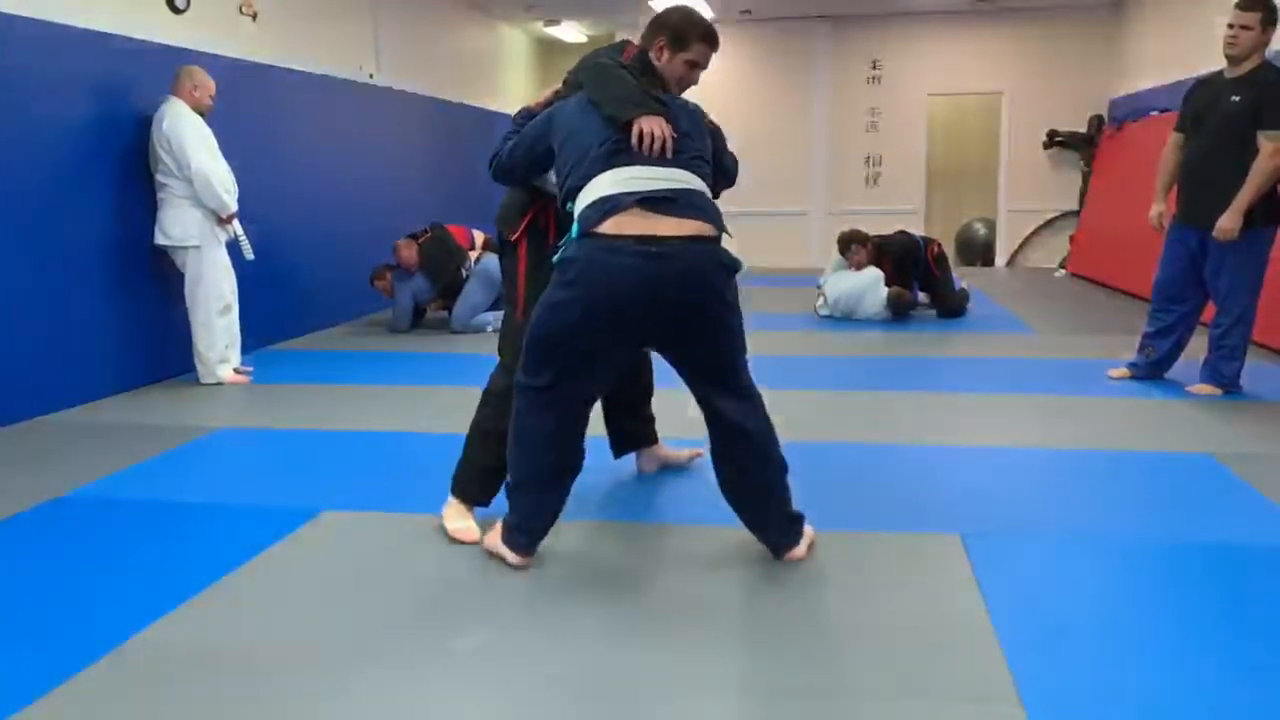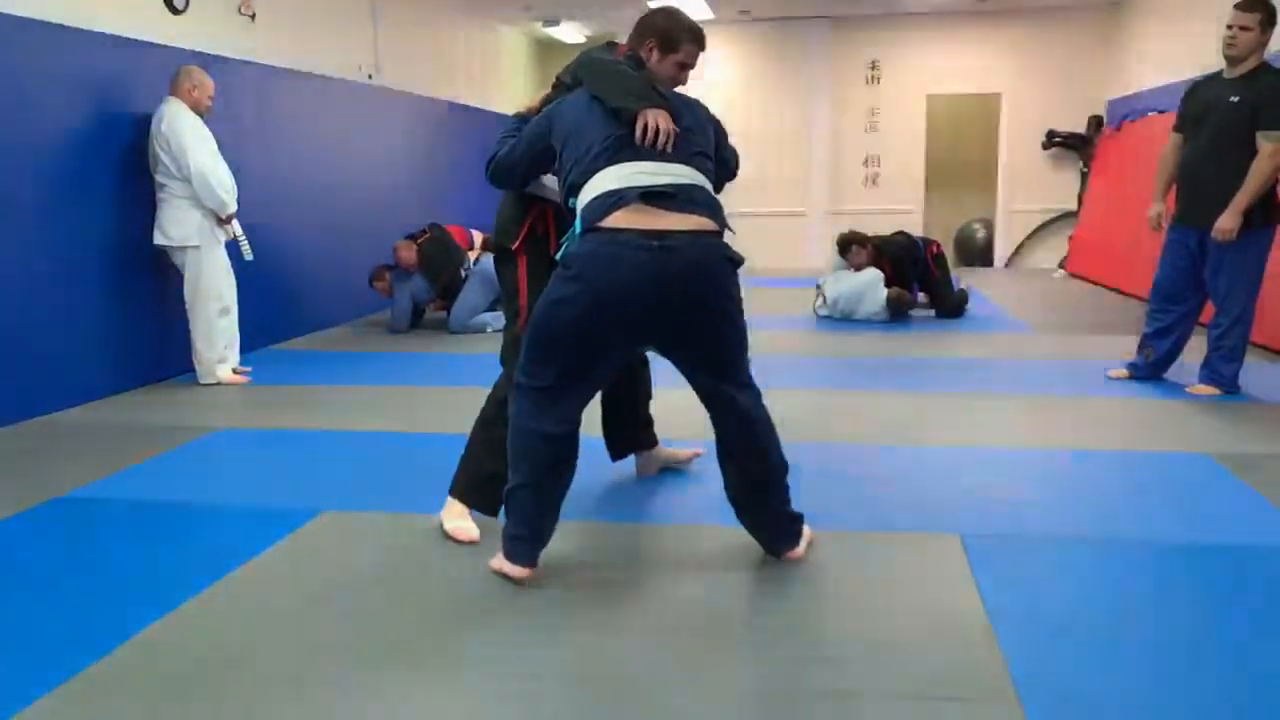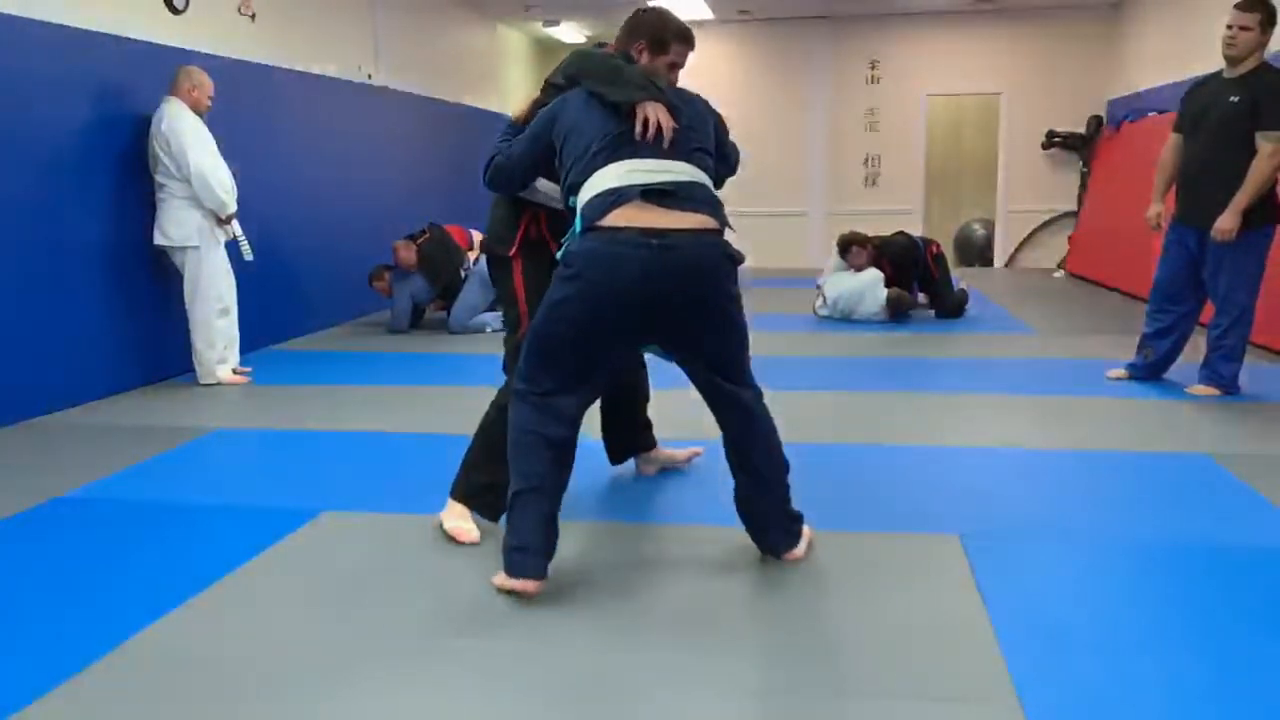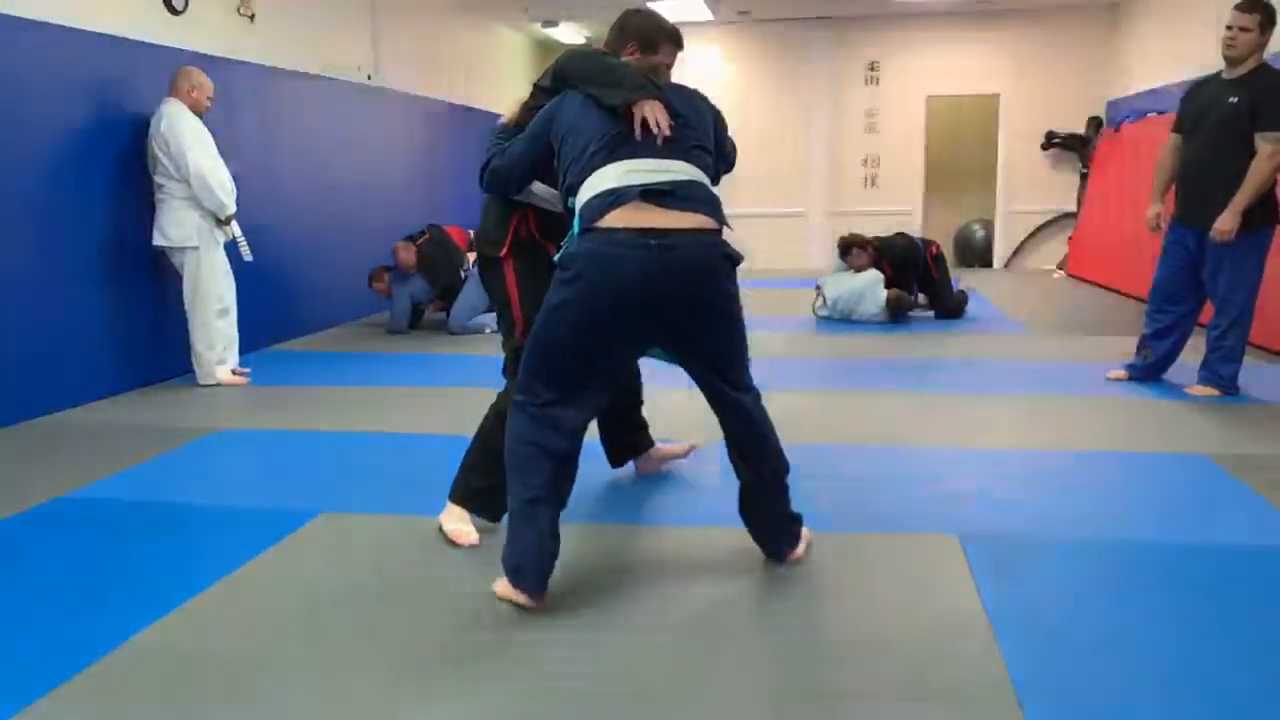
dt=0.3s
person 1, frame 1
left shoulder: (570, 111)
right shoulder: (692, 118)
left elbow: (504, 166)
right elbow: (725, 174)
left wrist: (530, 115)
left hip: (604, 265)
right hip: (696, 264)
left knee: (546, 396)
right knee: (732, 400)
left ankle: (520, 537)
right ankle: (785, 534)
person 1, frame 2
left shoulder: (570, 107)
right shoulder: (696, 113)
left elbow: (500, 170)
right elbow: (725, 168)
left wrist: (523, 119)
left hip: (608, 260)
right hip: (698, 259)
left knee: (543, 395)
right knee: (734, 397)
left ankle: (520, 550)
right ankle: (783, 534)
person 1, frame 3
left shoulder: (570, 106)
right shoulder: (696, 108)
left elbow: (499, 175)
right elbow: (724, 163)
left wrist: (518, 123)
left hip: (607, 258)
right hip: (699, 257)
left knee: (542, 399)
right knee: (735, 396)
left ankle: (525, 561)
right ankle: (782, 534)
person 1, frame 4
left shoulder: (568, 105)
right shoulder: (694, 104)
left elbow: (496, 175)
right elbow: (722, 159)
left wrist: (509, 125)
left hip: (607, 258)
right hip: (697, 257)
left knee: (544, 406)
right knee: (736, 397)
left ankle: (526, 573)
right ankle: (782, 537)
person 2, frame 1
left shoulder: (651, 90)
right shoulder: (623, 62)
right elbow: (599, 76)
right wrist: (643, 112)
right hip: (540, 225)
right knee: (526, 359)
left ankle: (644, 446)
right ankle: (465, 496)
person 2, frame 2
left shoulder: (632, 87)
right shoulder: (610, 63)
right elbow: (595, 69)
right wrist: (647, 103)
right hip: (535, 231)
left ankle: (644, 449)
right ankle: (464, 498)
person 2, frame 3
left shoulder: (618, 103)
right shoulder: (588, 76)
right elbow: (589, 66)
right wrist: (644, 96)
left hip: (573, 236)
right hip: (528, 237)
left ankle: (641, 450)
right ankle: (466, 500)
person 2, frame 4
left shoulder: (610, 106)
right shoulder: (581, 86)
right elbow: (578, 65)
right wrist: (641, 94)
left hip: (563, 239)
right hip: (518, 241)
left ankle: (637, 448)
right ankle: (465, 502)
person 3, frame 1
right shoulder: (1201, 88)
right elbow: (1175, 146)
left wrist: (1237, 210)
right wrist: (1159, 199)
left hip: (1240, 220)
right hip: (1189, 217)
left knee: (1232, 302)
right knee: (1170, 294)
left ankle: (1221, 377)
right ankle: (1147, 363)
person 3, frame 2
right shoulder: (1200, 89)
right elbow: (1174, 147)
left wrist: (1236, 211)
right wrist: (1158, 199)
left hip: (1239, 221)
right hip: (1188, 217)
left knee: (1231, 302)
right knee: (1168, 294)
left ankle: (1219, 378)
right ankle: (1146, 364)
person 3, frame 3
right shoulder: (1200, 89)
right elbow: (1174, 147)
left wrist: (1235, 211)
right wrist: (1158, 199)
left hip: (1238, 221)
right hip: (1188, 218)
left knee: (1231, 302)
right knee: (1168, 294)
left ankle: (1219, 378)
right ankle: (1146, 364)
person 3, frame 4
right shoulder: (1199, 90)
right elbow: (1173, 148)
left wrist: (1234, 211)
right wrist: (1157, 199)
left hip: (1238, 222)
right hip: (1187, 218)
left knee: (1230, 303)
right knee: (1167, 295)
left ankle: (1219, 378)
right ankle: (1145, 365)
person 4, frame 1
left shoulder: (176, 117)
right shoulder: (180, 118)
right elbow: (201, 170)
left wrist: (222, 207)
right wrist: (226, 206)
left hip: (197, 220)
right hip: (195, 224)
left knee: (221, 292)
right knee: (211, 297)
left ankle: (226, 359)
right ankle: (215, 368)
person 4, frame 2
left shoulder: (175, 118)
right shoulder: (178, 119)
right elbow: (200, 170)
left wrist: (221, 207)
right wrist: (226, 206)
left hip: (196, 221)
right hip: (193, 224)
left knee: (220, 293)
right knee: (209, 298)
left ankle: (225, 360)
right ankle: (214, 369)
person 4, frame 3
left shoulder: (175, 118)
right shoulder: (178, 119)
right elbow: (199, 170)
left wrist: (221, 208)
right wrist: (225, 207)
left hip: (196, 221)
right hip: (193, 224)
left knee: (221, 293)
right knee: (210, 298)
left ankle: (225, 360)
right ankle: (214, 369)
person 4, frame 4
left shoulder: (174, 119)
right shoulder: (177, 119)
right elbow: (199, 171)
left wrist: (220, 209)
right wrist: (225, 208)
left hip: (195, 222)
right hip: (191, 225)
left knee: (220, 294)
right knee: (209, 299)
left ankle: (225, 360)
right ankle: (213, 370)
